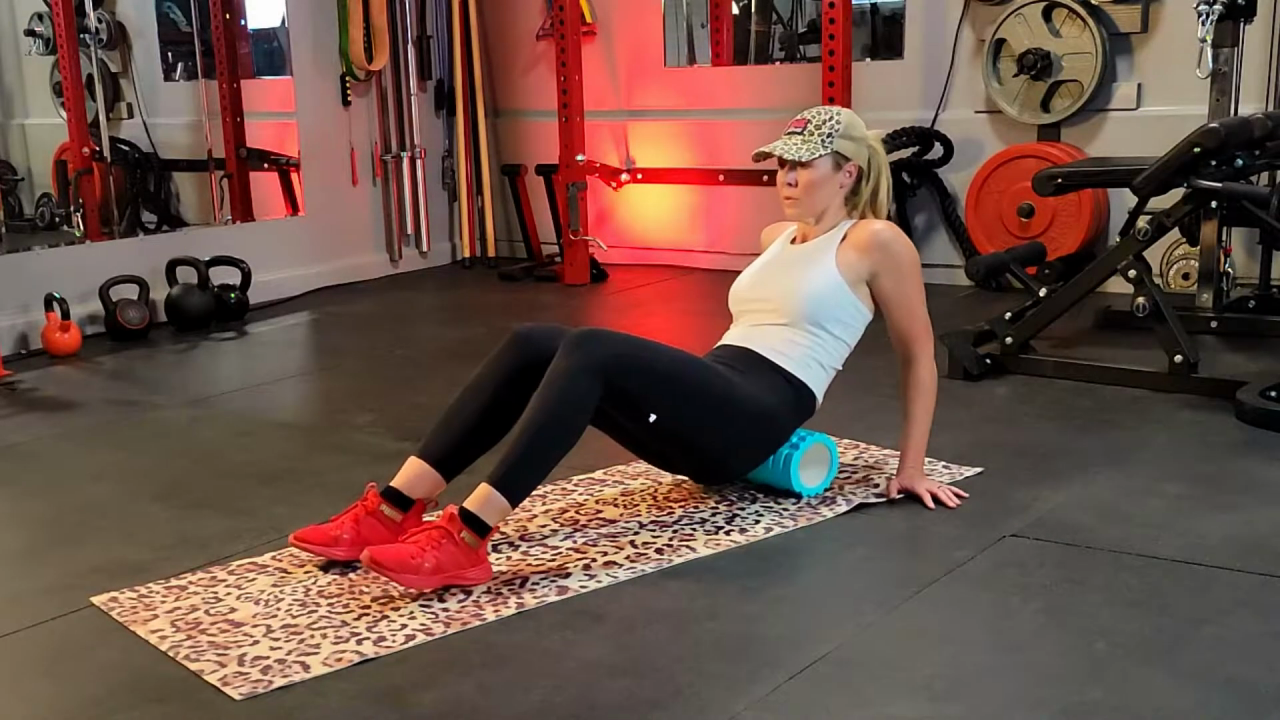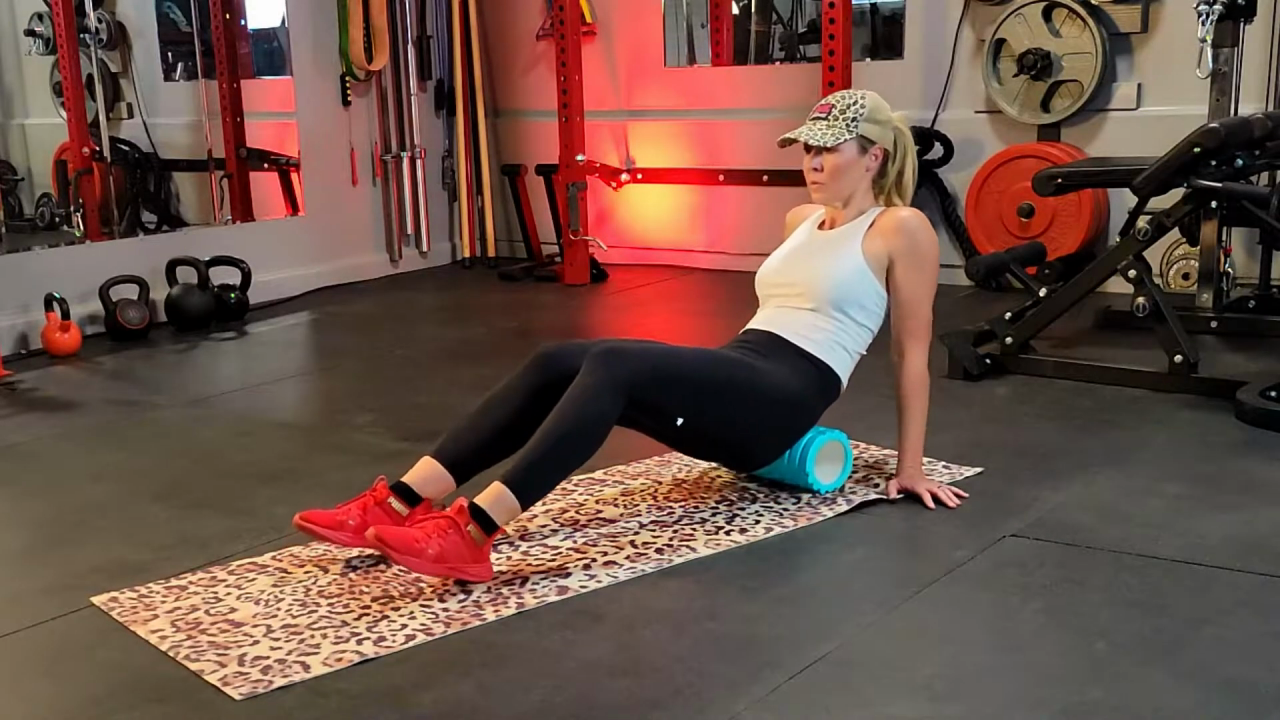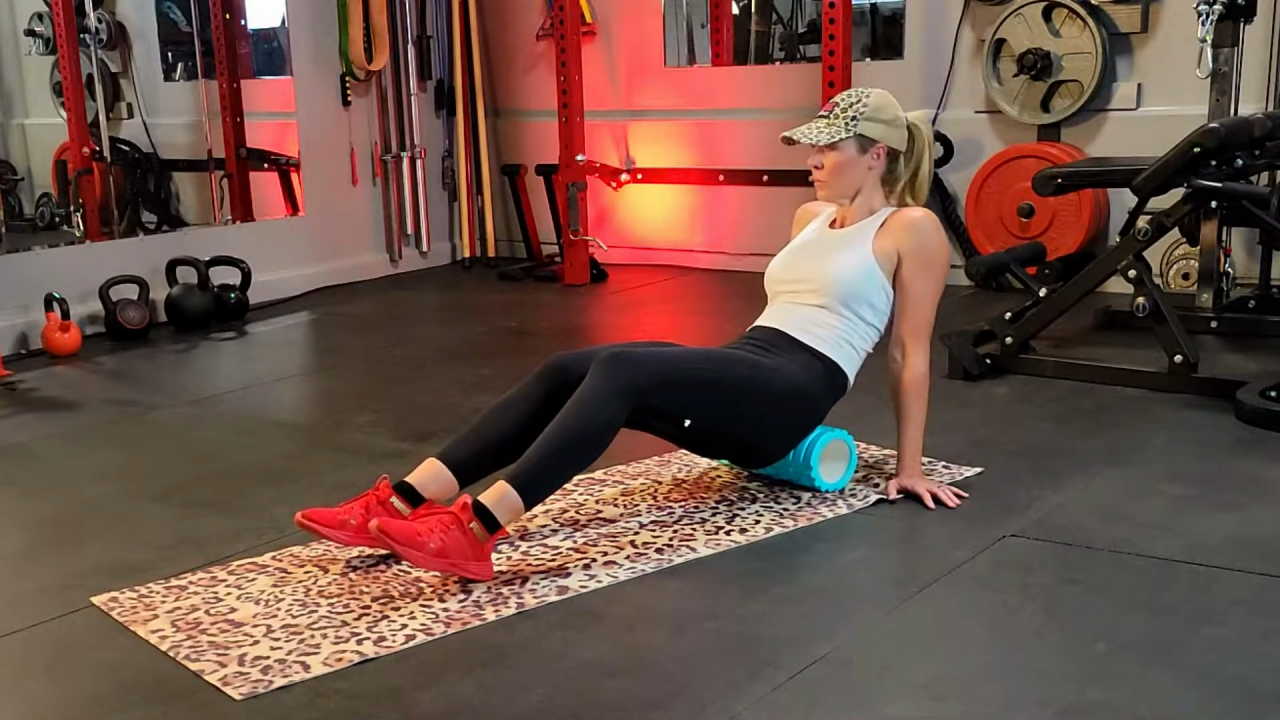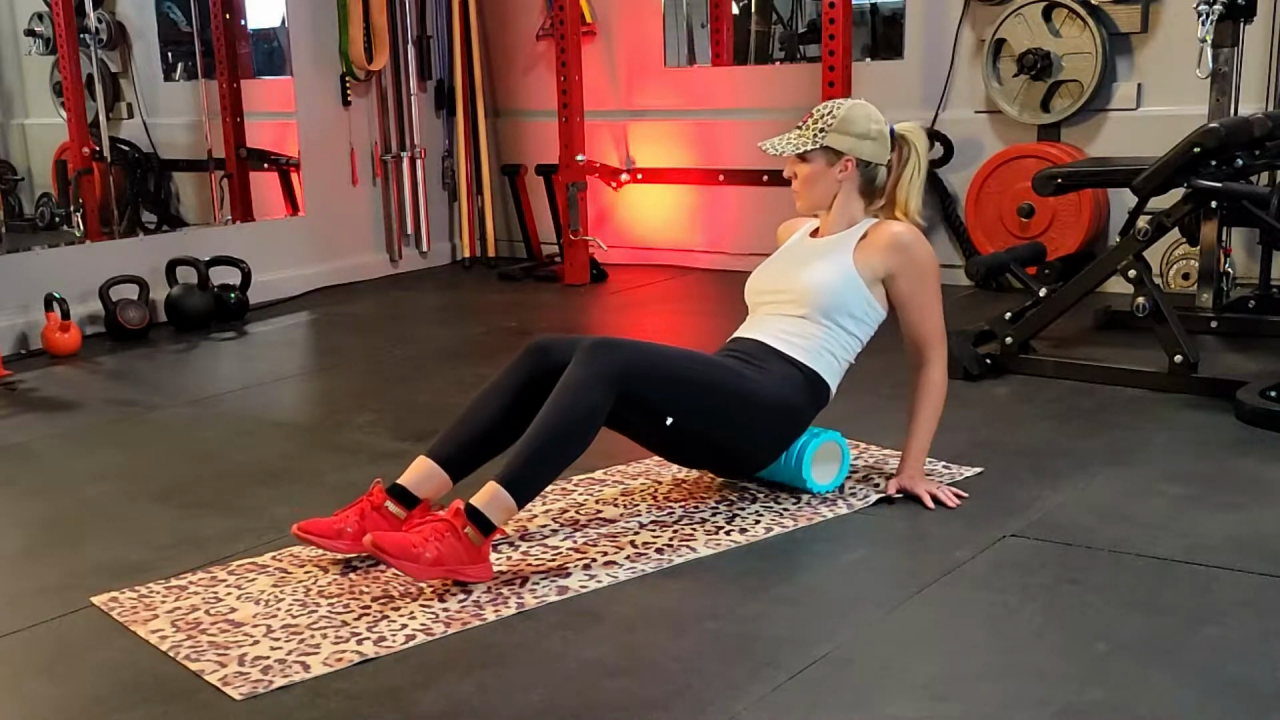
dt=0.4s
person 1, frame 1
left shoulder: (876, 242)
right shoulder: (777, 237)
left elbow: (919, 356)
left wrist: (911, 467)
left hip: (753, 417)
right hip: (707, 400)
left knee: (590, 349)
right knee: (530, 344)
left ankle: (464, 537)
right ankle: (392, 511)
person 1, frame 2
left shoulder: (902, 229)
right shoulder: (802, 220)
left elbow: (911, 352)
left wrist: (911, 467)
left hip: (781, 400)
right hip: (733, 376)
left knee: (614, 368)
right knee: (553, 365)
left ankle: (470, 533)
right ankle: (399, 504)
person 1, frame 3
left shoulder: (913, 229)
right shoulder: (811, 217)
left elbow: (911, 353)
left wrist: (910, 467)
left hip: (789, 397)
right hip: (739, 373)
left knee: (621, 373)
right knee: (563, 372)
left ankle: (475, 529)
right ankle: (403, 503)
person 1, frame 4
left shoulder: (895, 243)
right shoulder: (795, 233)
left elbow: (932, 359)
left wrist: (913, 467)
left hip: (768, 411)
right hip: (721, 392)
left knee: (603, 358)
right knee: (545, 356)
left ankle: (469, 534)
right ankle: (397, 506)
